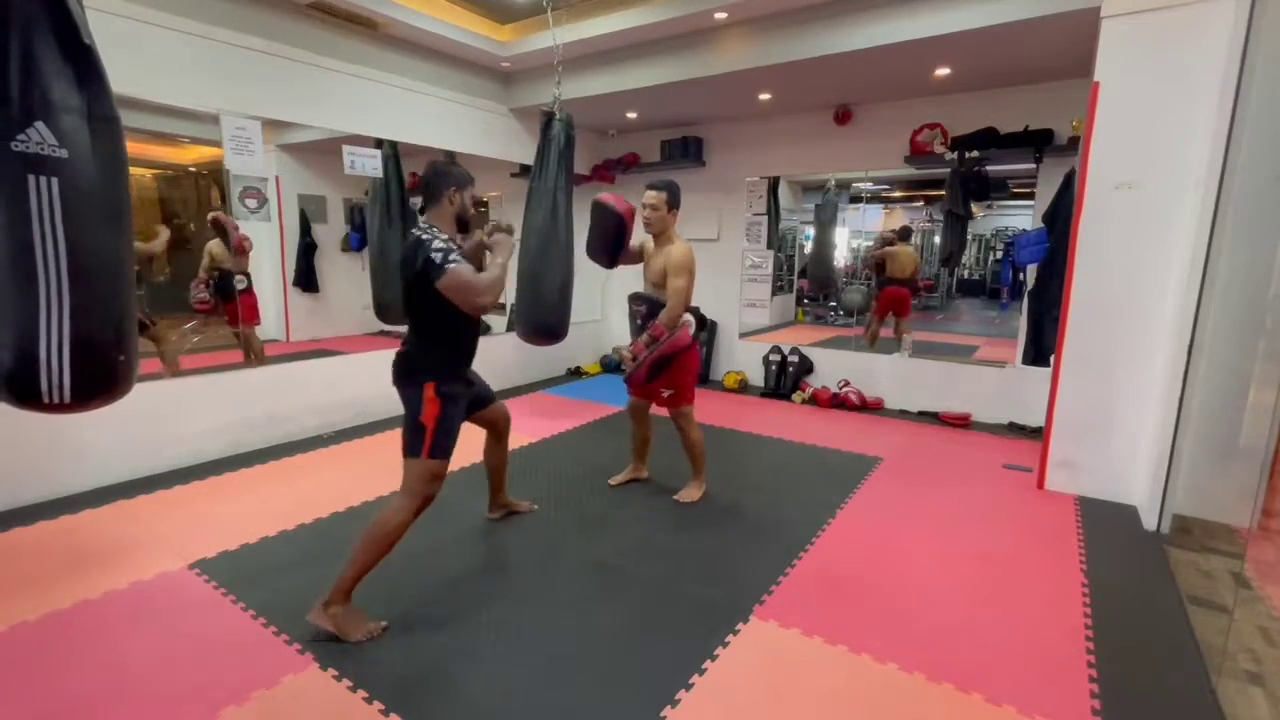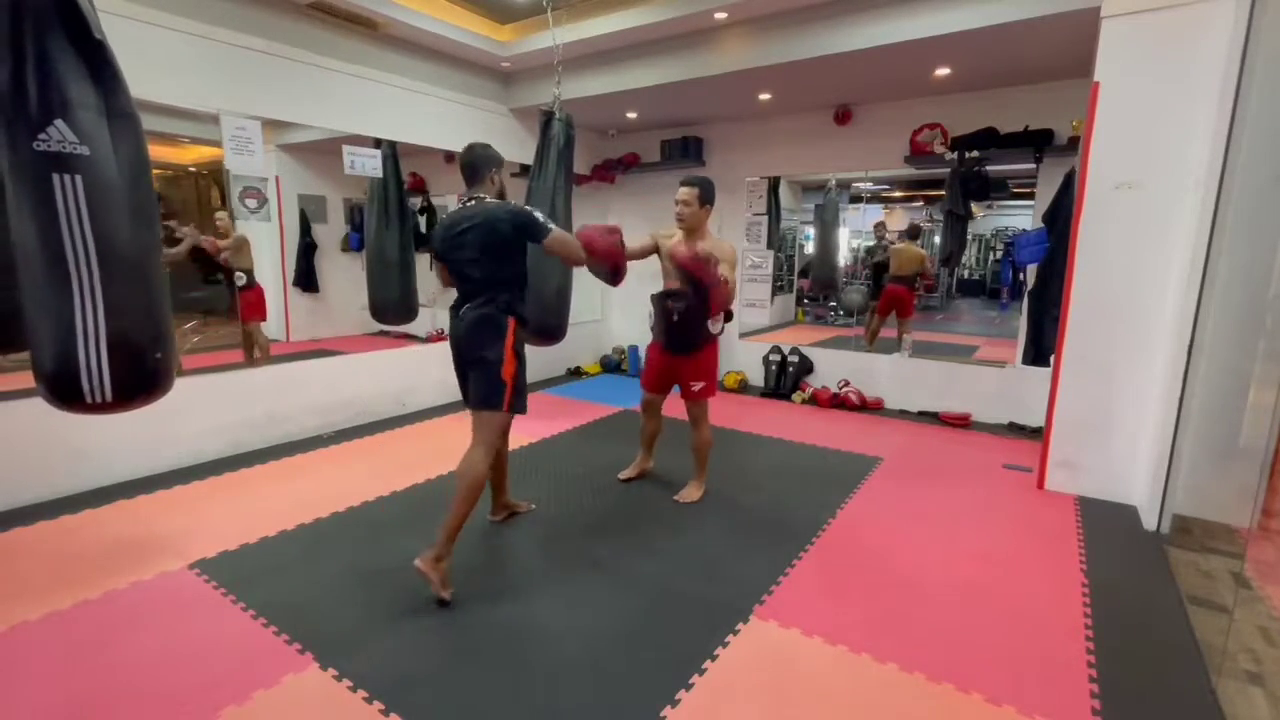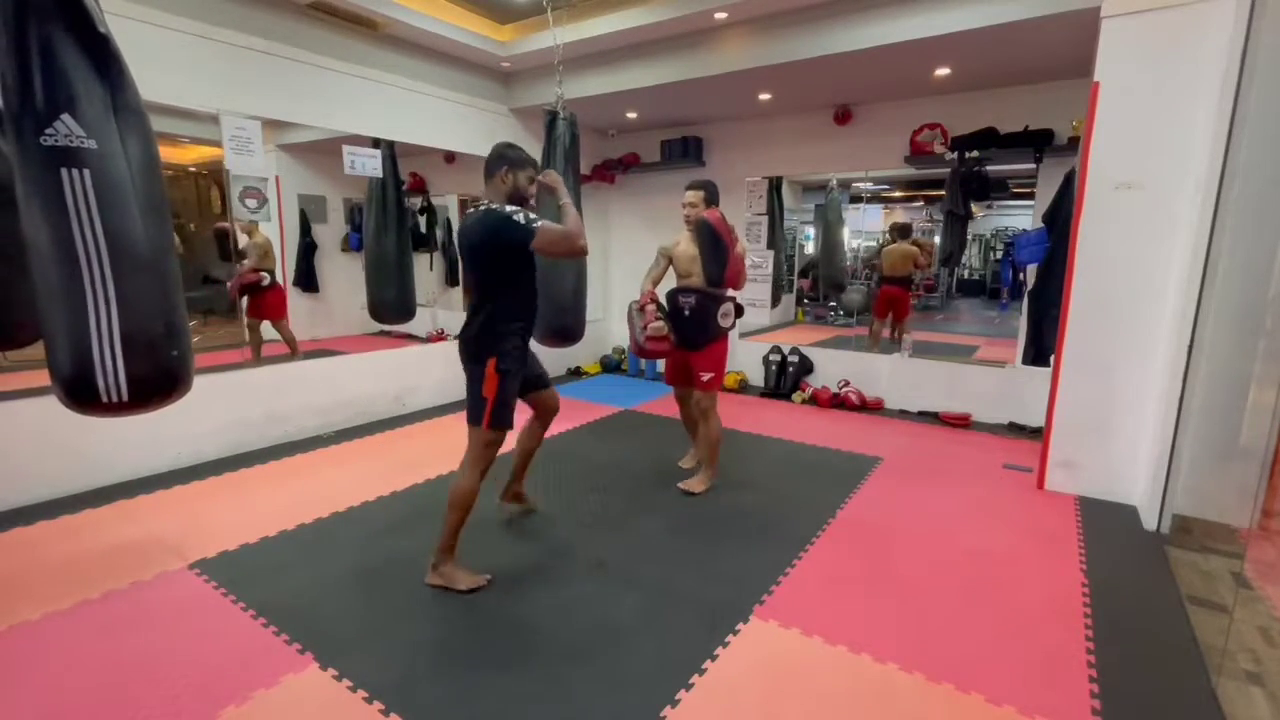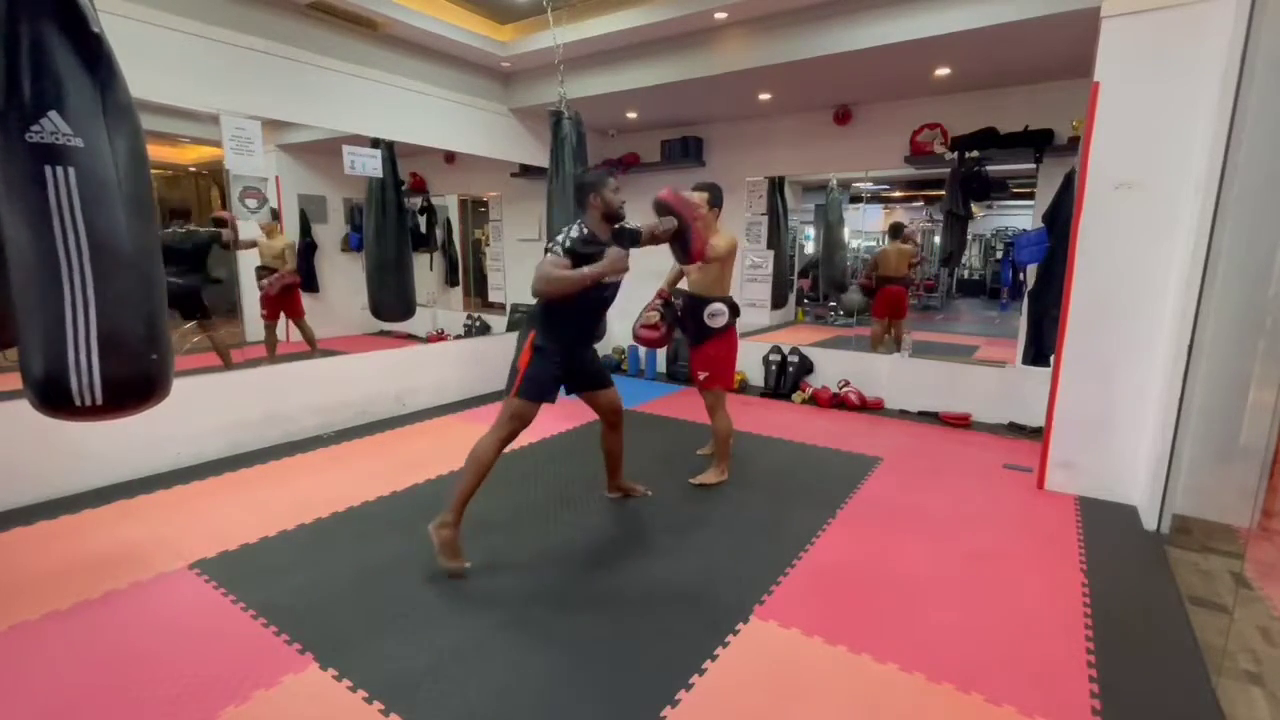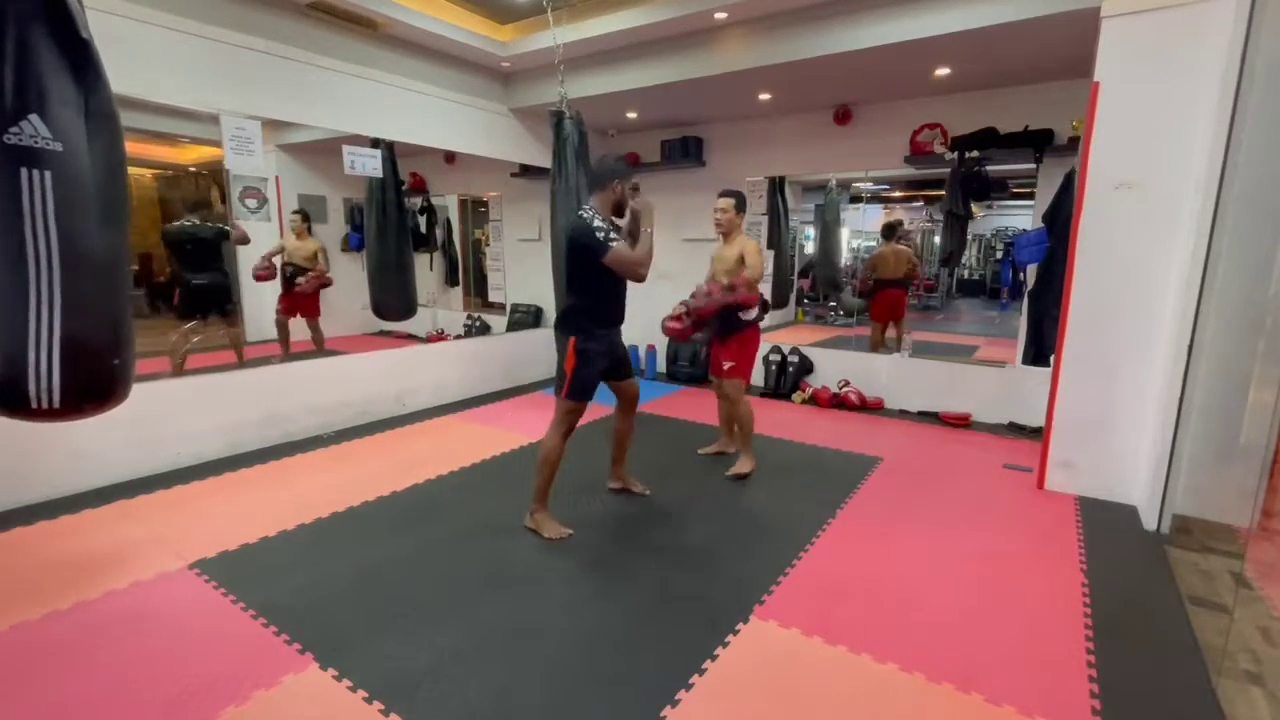
dt=0.4s
person 1, frame 1
left shoulder: (437, 239)
right shoulder: (432, 247)
right elbow: (479, 298)
left wrist: (487, 237)
right wrist: (500, 253)
left hip: (449, 369)
right hip: (431, 378)
left knee: (499, 420)
right knee: (420, 491)
left ankle: (499, 501)
right ankle: (336, 604)
person 1, frame 2
left shoulder: (447, 225)
right shoulder: (513, 215)
right elbow: (576, 253)
right wrist: (550, 231)
left hip: (465, 328)
right hip: (497, 331)
left knee: (495, 424)
right knee: (488, 438)
left ankle: (502, 502)
right ankle: (439, 554)
person 1, frame 3
left shoulder: (474, 222)
right shoulder: (506, 220)
right elbow: (576, 244)
right wrist: (564, 197)
left hip: (508, 341)
right hip: (494, 350)
left knee: (547, 407)
right knee: (482, 453)
left ankle: (513, 489)
right ankle: (443, 560)
person 1, frame 4
left shoulder: (619, 234)
right shoulder: (575, 238)
left elbow: (660, 233)
right elbow: (544, 286)
left wrist: (677, 222)
right wrist: (605, 265)
left hip: (580, 345)
right hip: (545, 342)
left knee: (612, 411)
right knee: (506, 428)
left ankle: (616, 484)
right ankle: (447, 524)
person 1, frame 5
left shoulder: (605, 223)
right shoulder: (589, 226)
left elbow: (626, 253)
right elbow: (639, 269)
left wrist: (632, 218)
right wrist: (646, 222)
left hip: (606, 332)
right hip: (581, 336)
left knee: (629, 398)
right knee: (565, 421)
left ankle: (617, 475)
right ankle: (538, 510)
person 2, frame 1
left shoulder: (678, 254)
right shoulder: (648, 247)
left elbow: (675, 310)
right elbow: (615, 258)
left knee: (682, 417)
right knee: (636, 408)
left ankle: (698, 480)
right ankle: (638, 467)
person 2, frame 2
left shoulder: (720, 250)
right shoulder: (663, 240)
left elbow: (726, 301)
right elbow: (628, 253)
left wrist: (710, 275)
left hip: (699, 342)
right hip: (664, 336)
left knee: (697, 413)
right knee: (649, 402)
left ankle: (699, 480)
right ankle: (643, 459)
person 2, frame 3
left shoulder: (729, 244)
right shoulder: (672, 247)
left elbow: (738, 284)
right elbow: (650, 283)
left wrist: (727, 248)
left hip: (710, 335)
right hip: (679, 332)
left knee: (705, 404)
right knee: (682, 396)
left ankle: (708, 471)
right ankle: (698, 448)
person 2, frame 4
left shoulder: (725, 242)
left elbow: (706, 254)
right elbow: (670, 283)
left hip: (717, 332)
right hip: (697, 330)
left knee: (714, 399)
right knee: (709, 396)
left ankle: (720, 468)
right ankle: (721, 441)
person 2, frame 5
left shoulder: (748, 246)
right shoulder: (719, 250)
left elbow: (756, 274)
right elbow: (709, 285)
left wrist: (725, 288)
left hip: (741, 328)
right hip: (721, 328)
left knee: (734, 391)
right knee: (720, 387)
left ankle: (747, 454)
right ankle: (727, 441)
